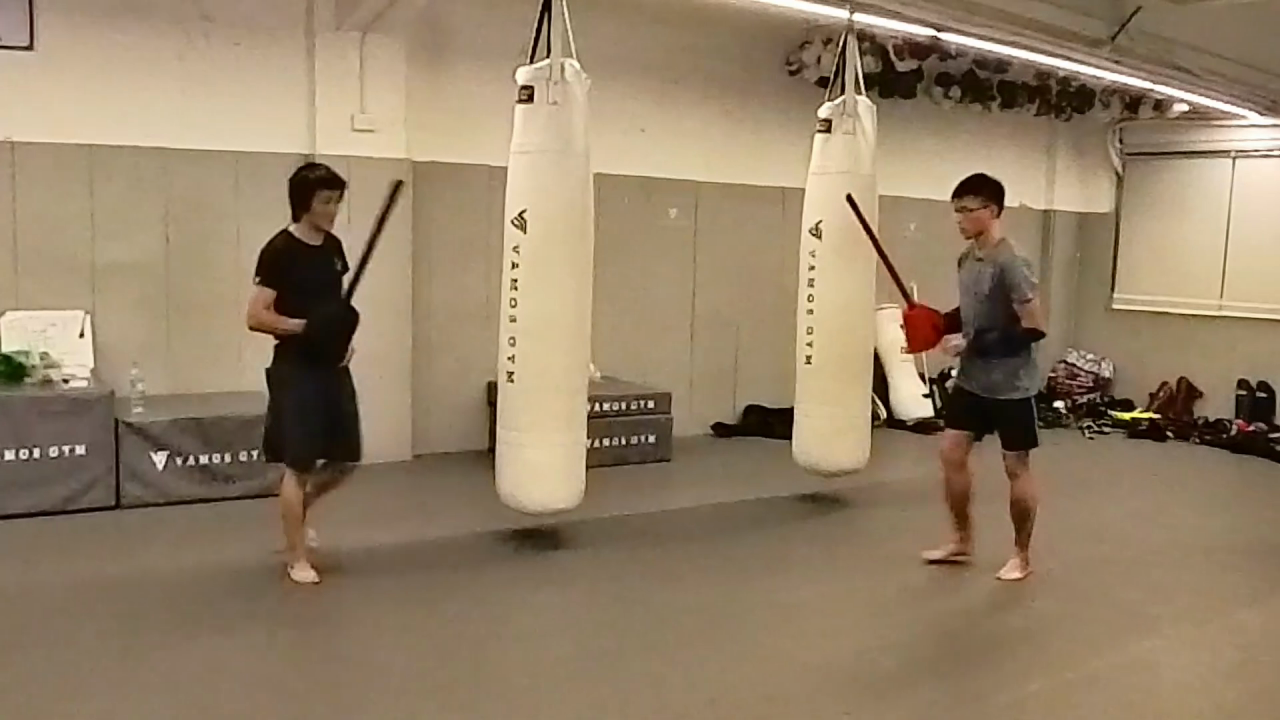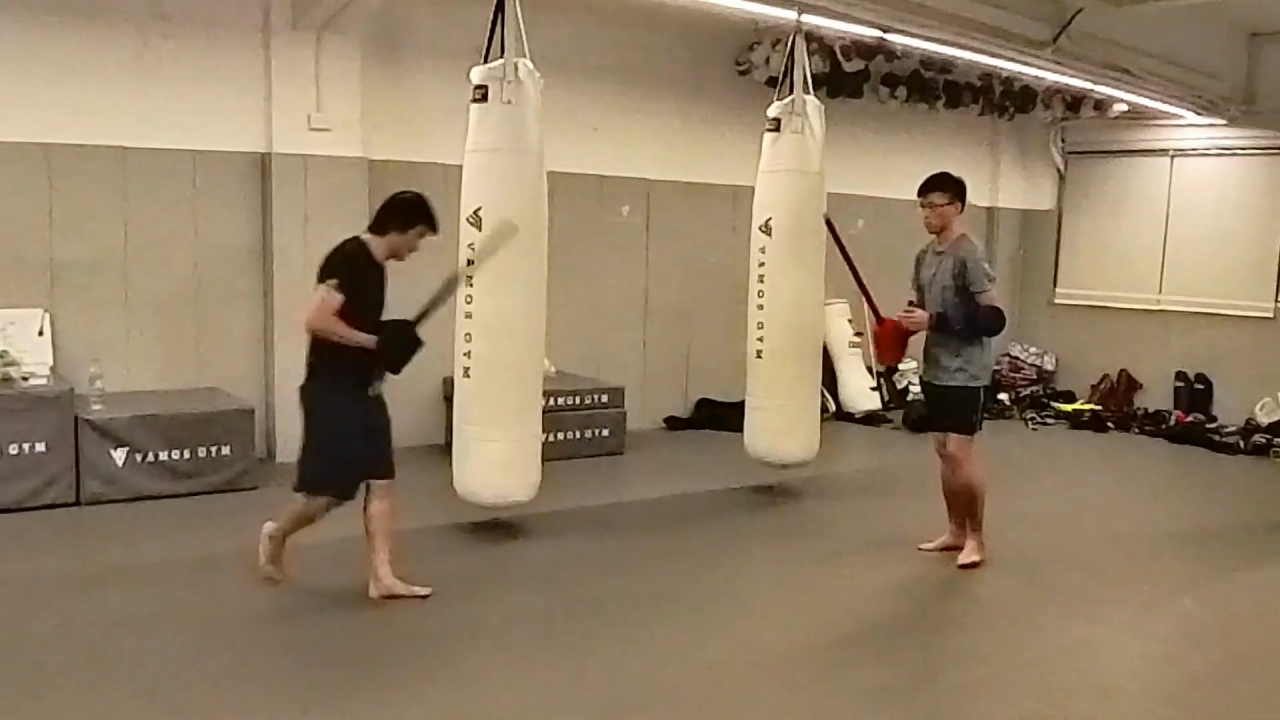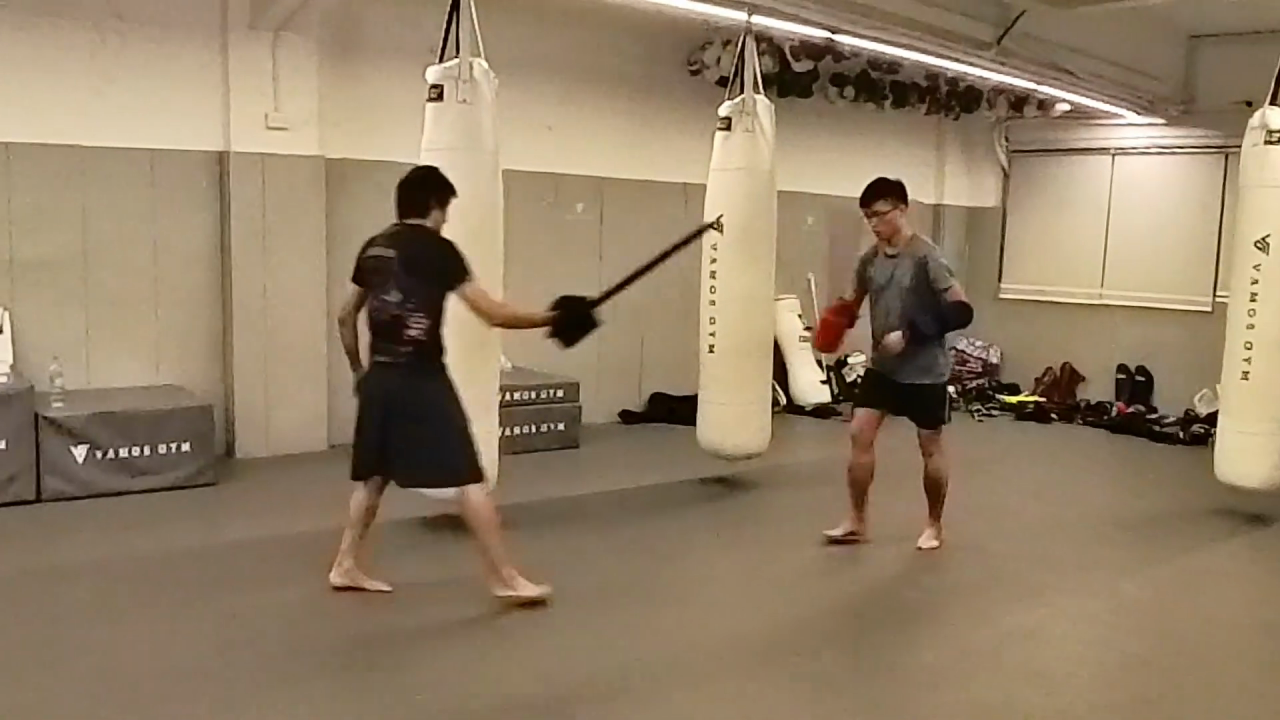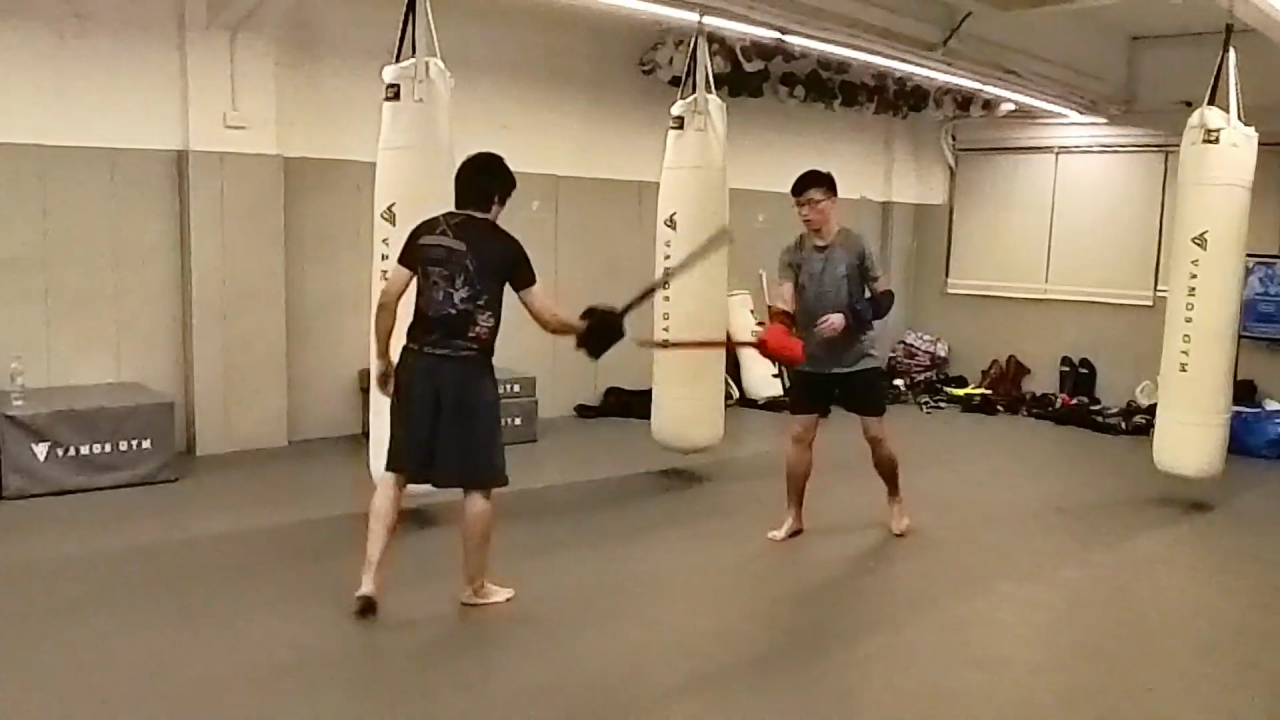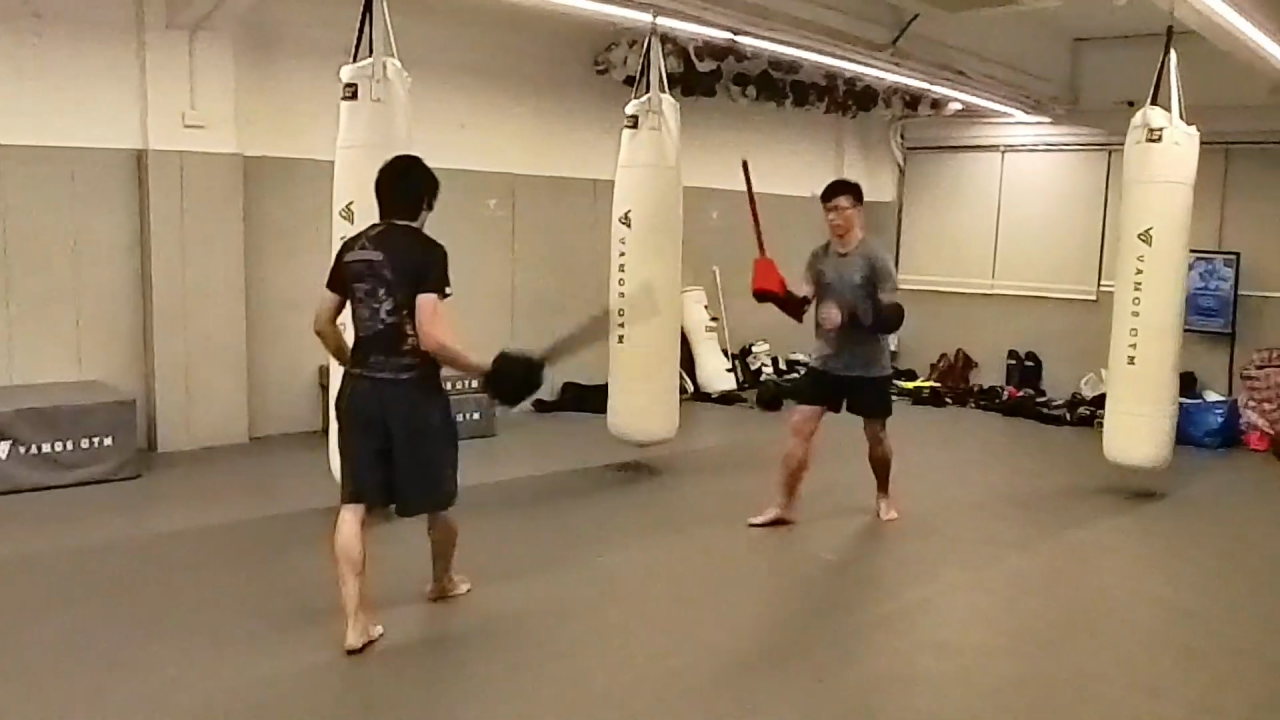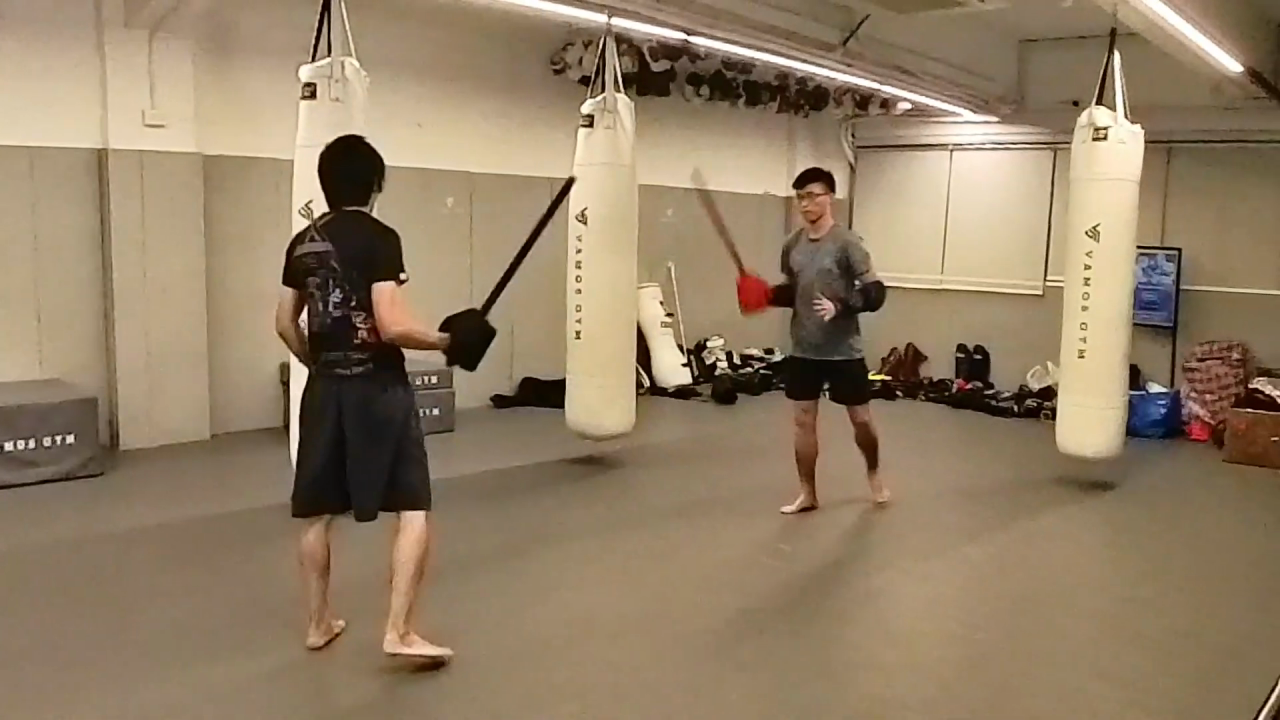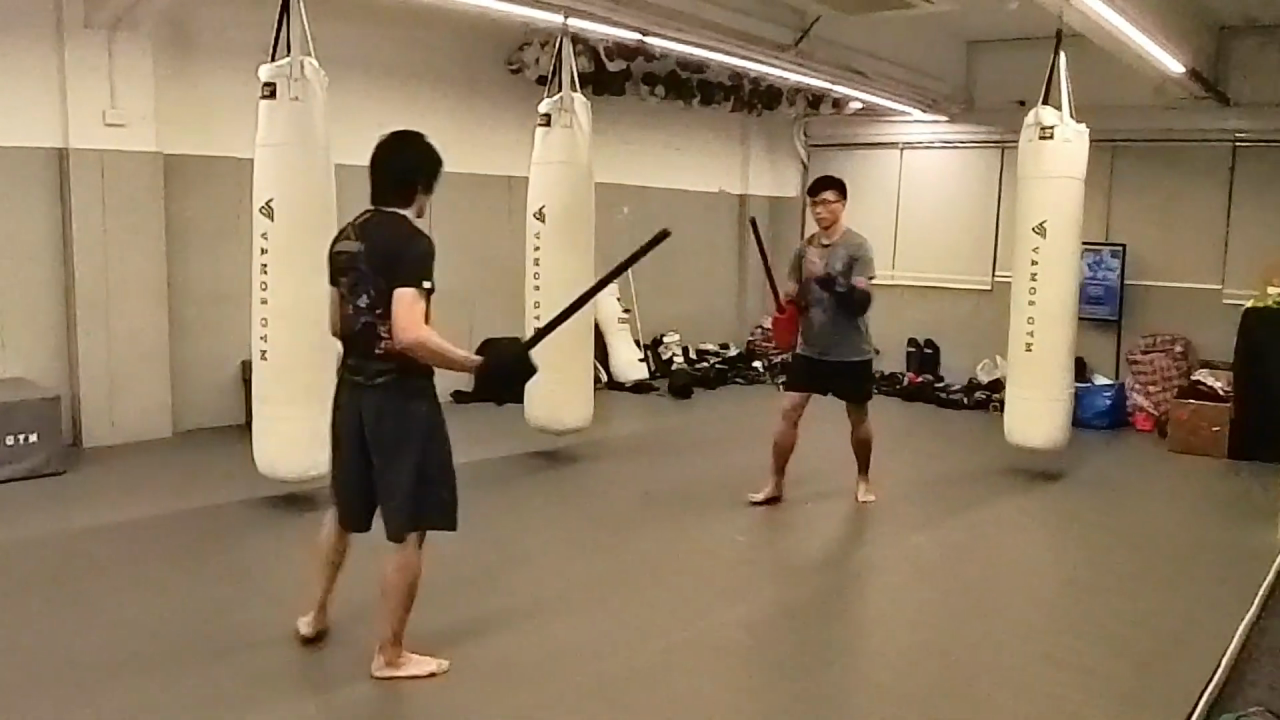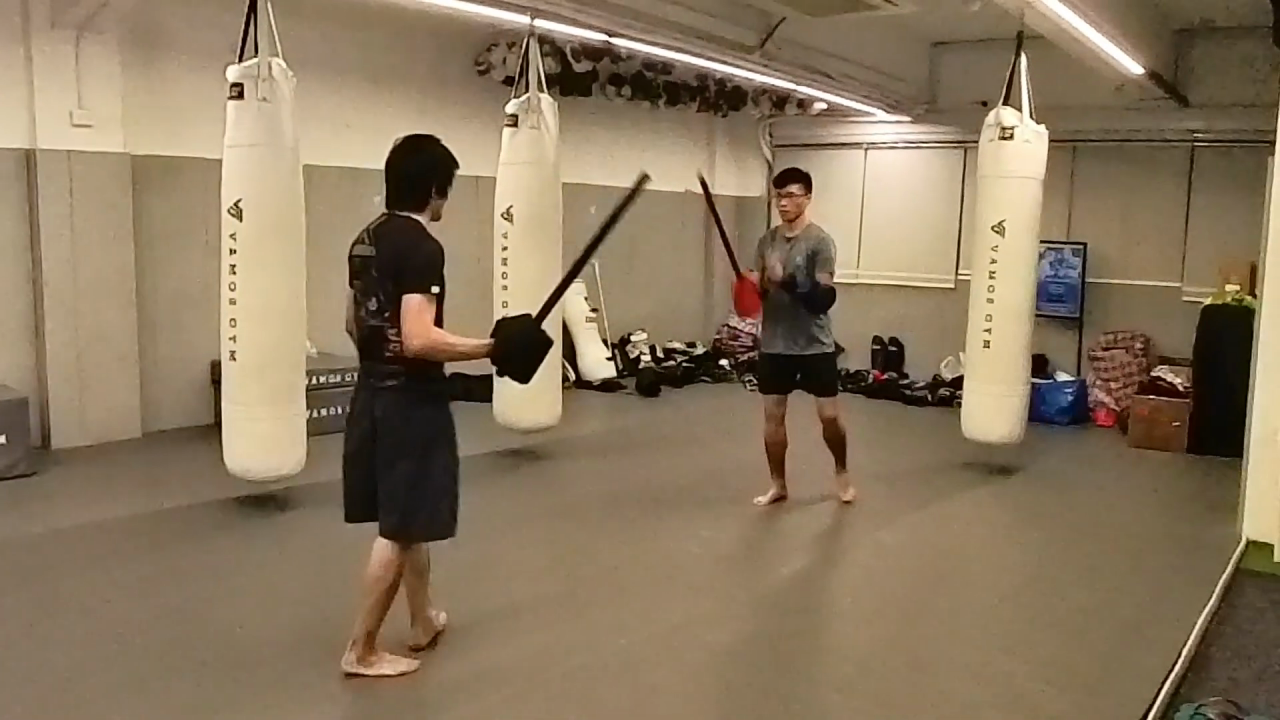
dt=0.5s
person 1, frame 1
left shoulder: (334, 247)
right shoulder: (279, 251)
right elbow: (255, 317)
right wrist: (307, 327)
left hip: (333, 367)
right hip: (295, 370)
left knee: (344, 458)
right knee: (297, 466)
left ankle: (298, 511)
right ankle: (296, 557)
person 1, frame 2
left shoulder: (375, 266)
right shoulder: (348, 259)
right elbow: (317, 321)
left wrist: (384, 352)
right wrist: (374, 342)
left hip: (363, 388)
right hip: (332, 389)
left knee: (380, 483)
right knee: (328, 491)
left ankle: (382, 576)
right ankle: (275, 536)
person 1, frame 3
left shoulder: (374, 247)
right shoulder: (437, 249)
left elbow: (345, 316)
right elbow: (492, 313)
left wrist: (357, 367)
right wrist: (550, 317)
left hip: (379, 375)
right hip: (421, 377)
left knee: (371, 475)
right knee: (468, 479)
left ankle: (345, 566)
right ankle: (507, 580)
person 1, frame 4
left shoulder: (425, 233)
right shoulder: (503, 247)
left elbow: (388, 298)
right elbow: (549, 318)
left wrist: (384, 359)
right wrist: (587, 327)
left hip: (418, 365)
right hip: (468, 372)
left knee: (397, 473)
right knee: (477, 484)
left ankle: (369, 576)
right ankle: (475, 586)
person 1, frame 5
left shoulder: (352, 249)
right shoulder: (427, 252)
left elbow: (323, 324)
right elbow: (430, 337)
right wrist: (483, 368)
left hip: (360, 389)
right hip: (414, 390)
left knee: (354, 504)
right knee: (439, 496)
left ankle: (355, 622)
right ankle: (443, 581)
person 1, frame 6
left shoulder: (302, 243)
right shoulder: (378, 238)
left elbow: (285, 324)
right elbow: (394, 327)
right wrist: (446, 340)
left hip: (323, 387)
right hip: (377, 387)
left knee: (318, 511)
right knee: (413, 507)
left ankle: (319, 622)
right ankle: (400, 631)
person 1, frame 7
left shoulder: (347, 237)
right shoulder: (409, 243)
right elbow: (409, 336)
right wrist: (474, 362)
left hip: (353, 390)
right hip: (398, 399)
left knee: (348, 508)
right knee: (410, 528)
left ankle: (315, 614)
right ankle: (390, 653)
person 1, frame 8
left shoulder: (366, 239)
right shoulder: (422, 247)
right elbow: (419, 339)
right wrist: (492, 347)
left hip: (372, 393)
right hip: (412, 399)
left knee: (408, 515)
right knee: (401, 527)
left ankle: (423, 620)
right ankle: (363, 650)
person 2, frame 1
left shoulder: (1011, 264)
right shoulder: (966, 259)
left elbow: (1032, 330)
left wrist: (970, 343)
right wrist: (941, 325)
left hip: (1010, 385)
right hip: (970, 379)
left knee: (1016, 468)
right knee: (951, 454)
left ankle: (1022, 554)
right ankle: (961, 540)
person 2, frame 2
left shoulder: (969, 256)
right shoulder: (925, 256)
left elbow: (993, 318)
left wrist: (935, 322)
right wrist: (902, 326)
left hip: (965, 373)
right hip: (934, 370)
left knee: (959, 452)
right knee: (944, 452)
left ankle: (975, 538)
right ankle: (957, 531)
person 2, frame 3
left shoulder: (926, 256)
right shoulder: (870, 259)
left elbow: (961, 310)
right elbow: (851, 306)
left wrist: (911, 333)
right wrist: (837, 319)
left hip: (926, 370)
right hip: (883, 367)
left knee: (931, 447)
right knee: (860, 435)
left ankle: (934, 524)
right ankle: (856, 520)
person 2, frame 4
left shoulder: (856, 247)
right shoulder: (793, 253)
left elbow: (884, 297)
right elbow: (786, 302)
left wrist: (849, 319)
left hip: (858, 360)
right hip: (811, 363)
left knee: (876, 436)
right knee: (799, 436)
left ankle: (895, 502)
right ankle: (794, 517)
person 2, frame 5
left shoulder: (876, 259)
right shoulder: (819, 256)
left elbow: (893, 316)
right elbow: (801, 303)
left wrist: (848, 318)
left hip: (869, 365)
right hip: (826, 361)
left knee: (875, 435)
right knee: (800, 427)
left ankle: (883, 496)
right ankle: (783, 506)
person 2, frame 6
left shoulder: (848, 243)
right shoulder: (792, 245)
left elbow: (876, 294)
left wrist: (841, 307)
right wrist: (766, 295)
left hip: (844, 350)
right hip: (802, 350)
left knee: (861, 419)
right knee: (803, 421)
left ankle: (873, 474)
right ankle: (807, 494)
person 2, frame 7
left shoulder: (857, 247)
right shoulder: (804, 248)
left elbow: (861, 302)
left wrist: (826, 276)
left hip: (851, 351)
right hip: (808, 348)
left knee: (857, 418)
right knee: (789, 413)
left ankle: (863, 479)
right ankle: (775, 485)
person 2, frame 8
left shoulder: (820, 241)
right shoulder: (767, 241)
left elbow: (825, 298)
right elbow: (757, 289)
left wrist: (785, 279)
left hip: (815, 345)
right hip: (774, 345)
left knee: (829, 416)
right knee: (773, 415)
left ankle: (841, 471)
right ankle: (778, 484)
